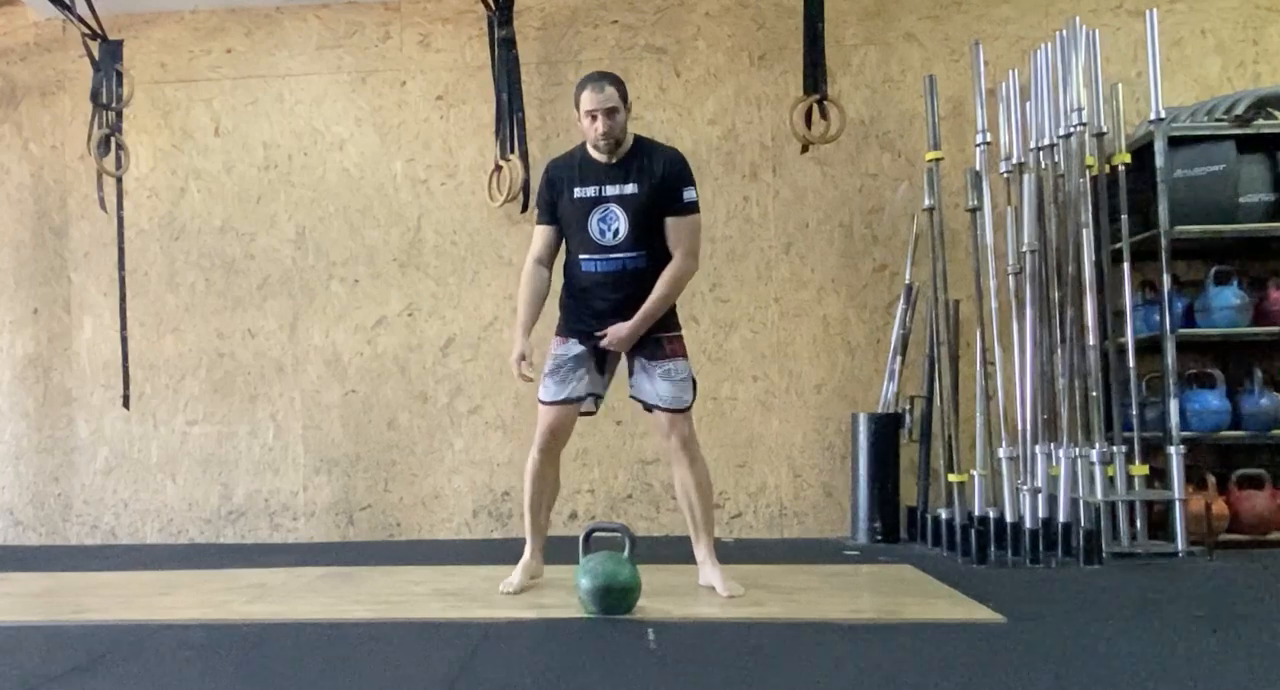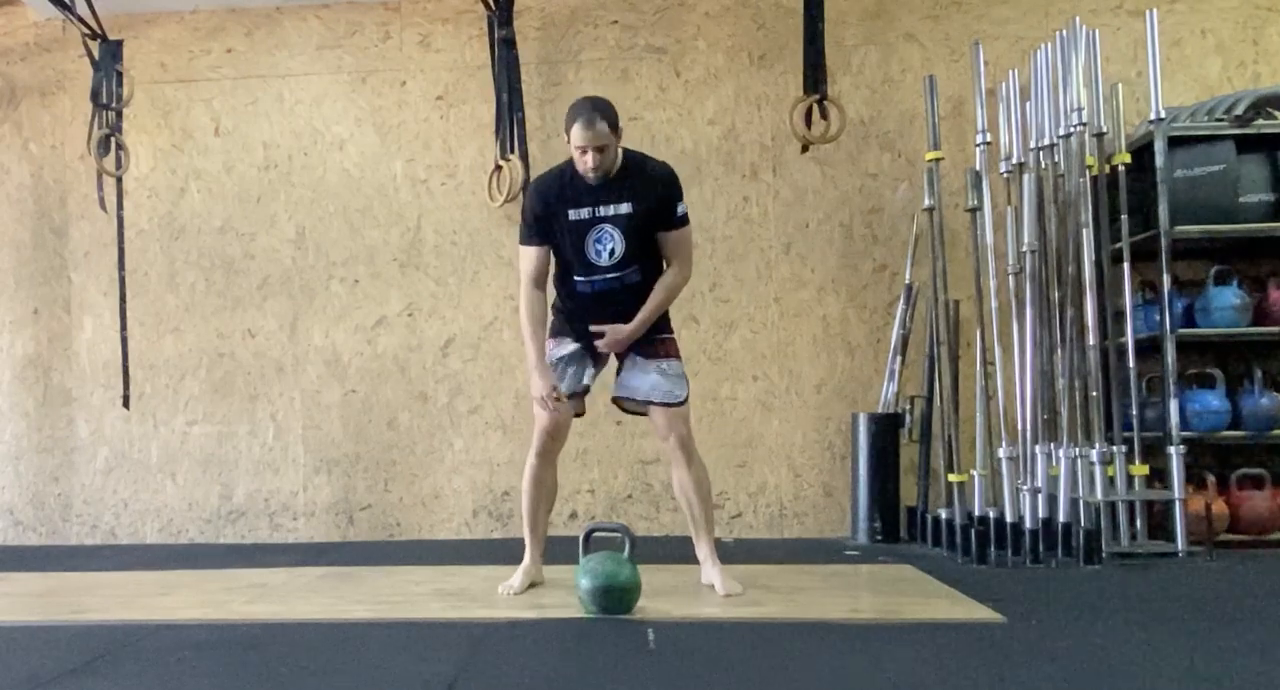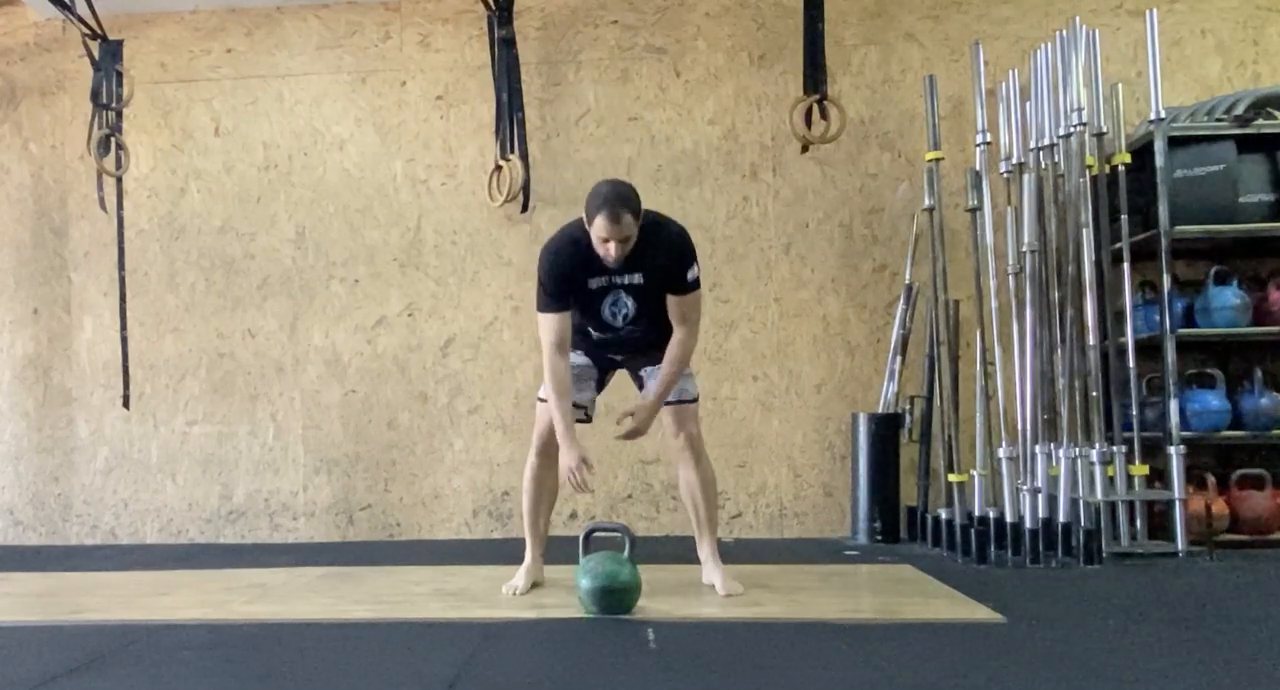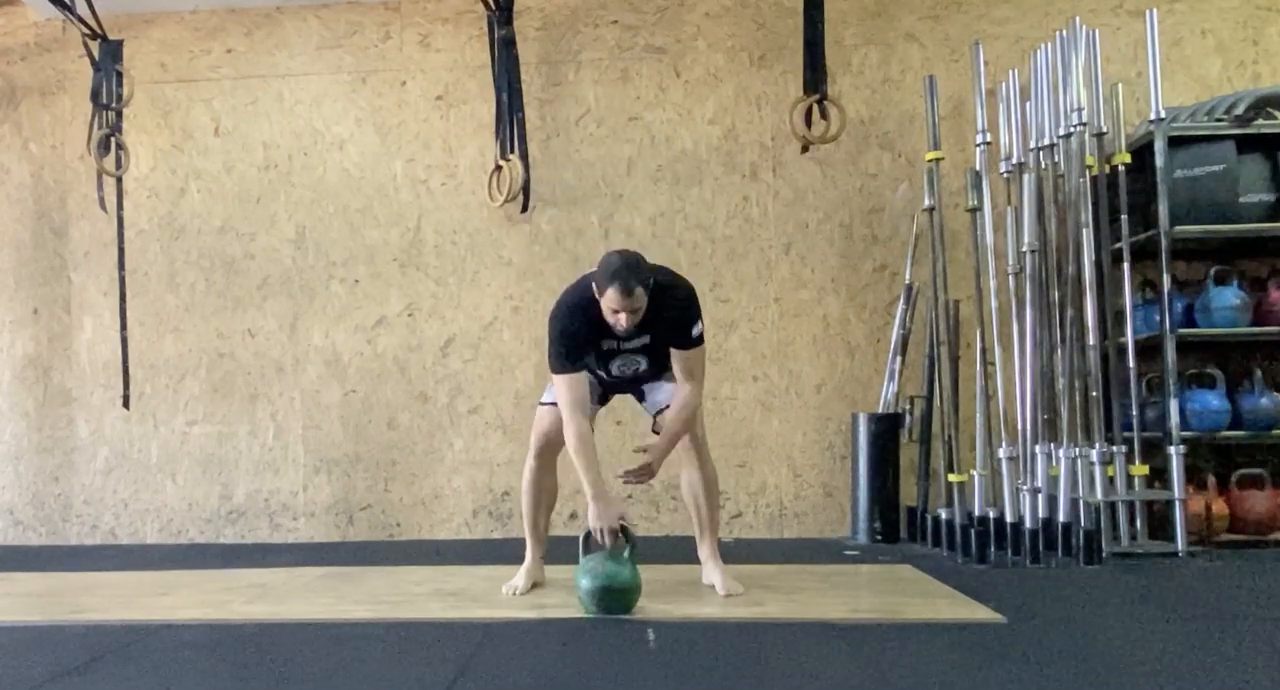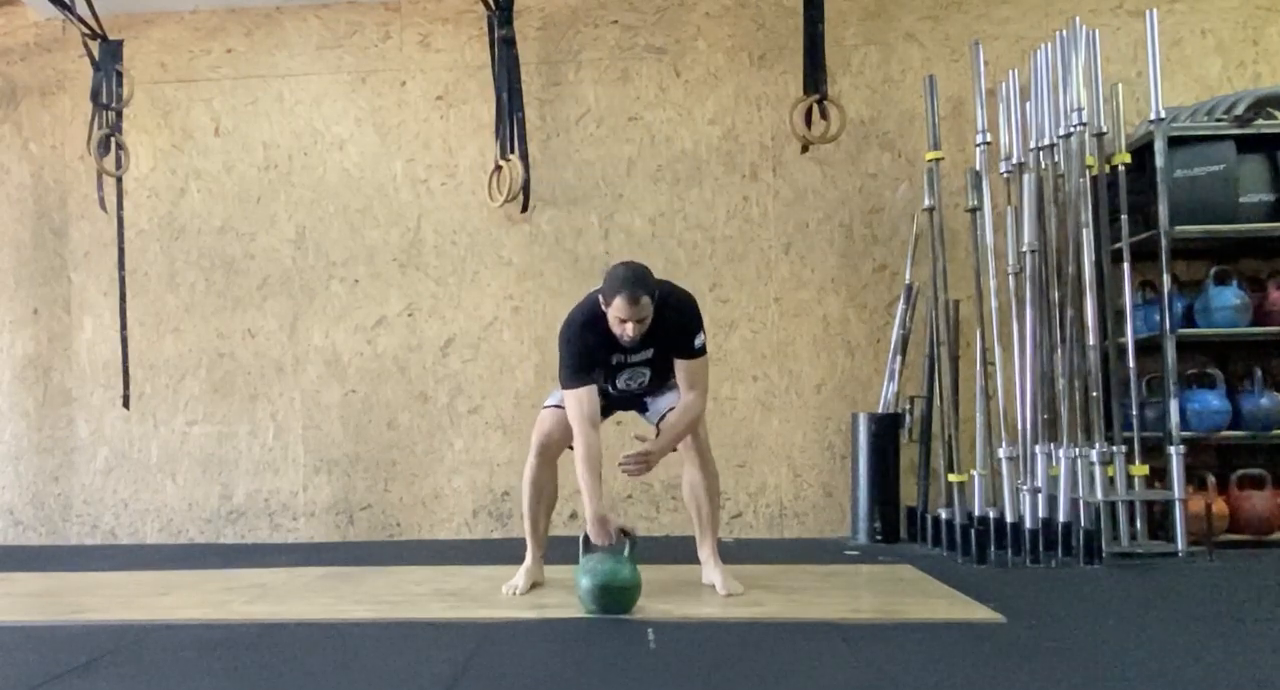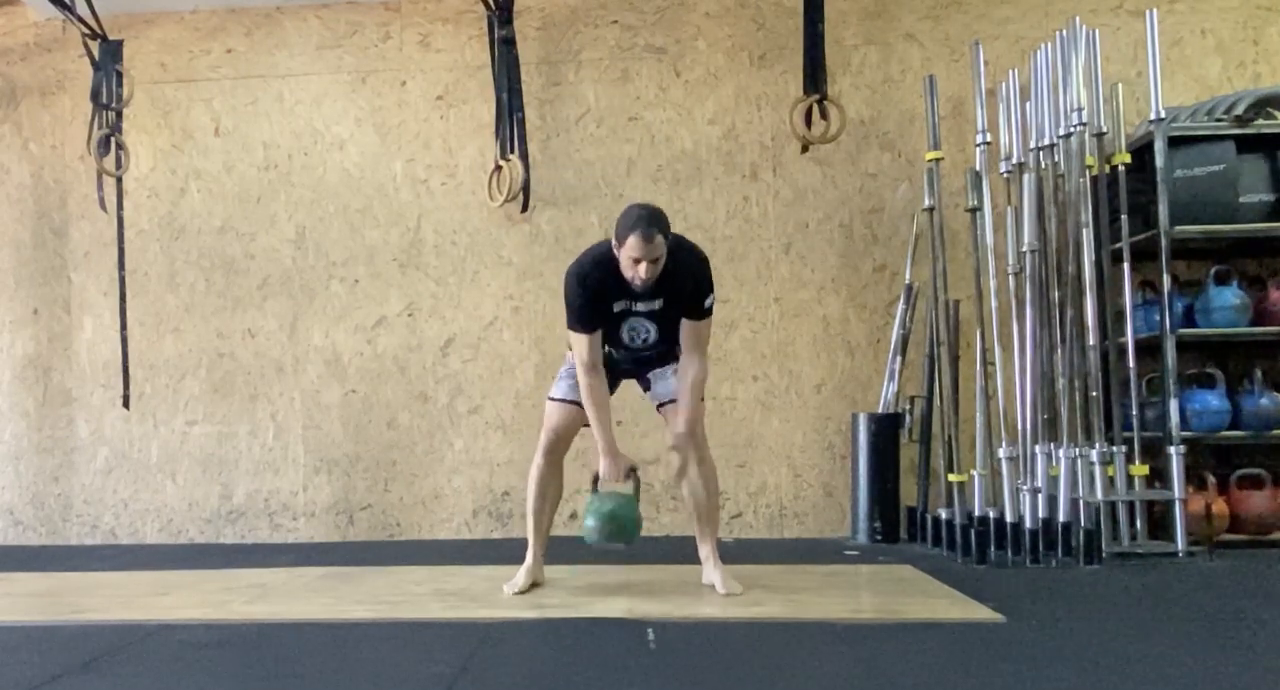
dt=0.3s
person 1, frame 1
left shoulder: (667, 166)
right shoulder: (559, 174)
left elbow: (685, 257)
right elbow: (539, 261)
left wrist: (636, 325)
right wrist: (521, 333)
left hip: (651, 327)
right hip: (578, 329)
left knee: (680, 438)
right knee: (548, 436)
left ankle: (708, 561)
right ankle: (532, 557)
person 1, frame 2
left shoulder: (657, 180)
right shoulder: (545, 191)
left elbow: (679, 266)
right elbow: (532, 283)
left wrist: (633, 330)
right wrist: (538, 366)
left hip: (645, 329)
right hip: (571, 332)
left knee: (678, 439)
right knee: (545, 437)
left ankle: (710, 562)
right ankle: (531, 562)
person 1, frame 3
left shoulder: (671, 241)
right shoulder: (560, 252)
left elbow: (685, 329)
right elbow: (554, 349)
left wrist: (654, 403)
right wrist: (568, 440)
left hip: (654, 345)
right hip: (587, 344)
left knee: (687, 436)
right knee: (544, 440)
left ankle: (711, 561)
right ankle: (532, 562)
person 1, frame 4
left shoulder: (677, 296)
right shoulder: (569, 312)
left elbow: (691, 385)
right elbow: (574, 415)
left wrist: (660, 452)
right wrist: (598, 497)
left hip: (657, 368)
right hip: (590, 371)
left knee: (694, 439)
right knee: (542, 443)
left ankle: (711, 561)
right ankle: (533, 562)
person 1, frame 5
left shoulder: (680, 308)
right shoulder: (580, 327)
left elbow: (695, 395)
right elbow: (584, 428)
left wrist: (660, 447)
right wrist: (594, 511)
left hip: (660, 381)
right hip: (595, 385)
left knee: (697, 442)
right knee: (542, 445)
left ankle: (711, 562)
right ankle: (532, 562)
person 1, frame 6
left shoulder: (691, 264)
right shoulder: (586, 273)
left elbow: (693, 354)
right elbow: (589, 368)
left wrist: (684, 426)
right wrist: (607, 452)
left hip: (663, 355)
right hip: (601, 356)
left knee: (694, 441)
right knee: (551, 442)
left ankle: (711, 562)
right ankle: (533, 562)
